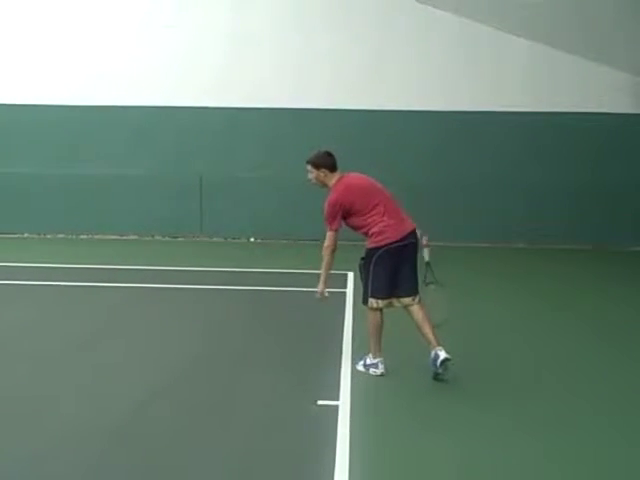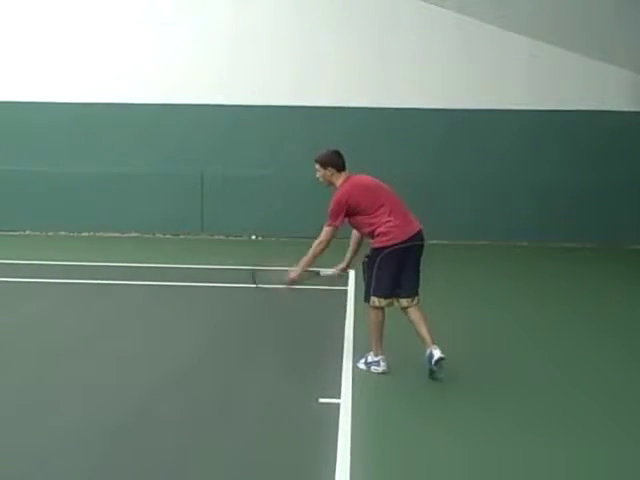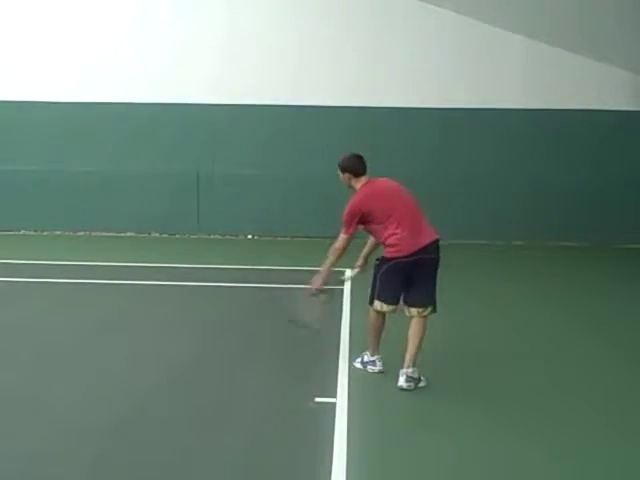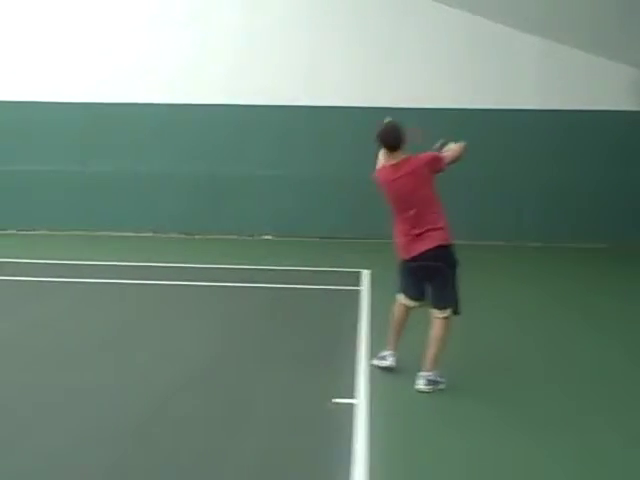
dt=0.5s
person 1, frame 1
left shoulder: (335, 198)
right shoulder: (356, 179)
left elbow: (330, 245)
left wrist: (322, 281)
right wrist: (414, 230)
left hip: (384, 244)
right hip: (406, 236)
left knee: (374, 303)
right knee: (411, 299)
left ankle: (375, 360)
right ankle: (437, 350)
person 1, frame 2
left shoulder: (342, 197)
right shoulder: (364, 182)
left elbow: (324, 240)
left wrist: (300, 268)
right wrist: (346, 263)
left hip: (390, 244)
right hip: (414, 236)
left knee: (376, 302)
right knee: (408, 301)
left ankle: (376, 359)
right ankle: (432, 349)
person 1, frame 3
left shoulder: (357, 203)
right shoulder: (386, 184)
left elbow: (340, 246)
left wrist: (322, 276)
right wrist: (363, 257)
left hip: (399, 255)
right hip: (429, 247)
left knee: (379, 306)
right knee: (419, 313)
left ankle: (372, 358)
right ankle: (408, 372)
person 1, frame 4
left shoulder: (382, 175)
right shoulder: (422, 163)
right elbow: (457, 151)
left wrist: (384, 139)
right wrist: (457, 145)
left hip: (408, 252)
right hip: (437, 248)
left knee: (405, 300)
right knee: (442, 314)
left ankle: (388, 354)
right ankle: (427, 375)
